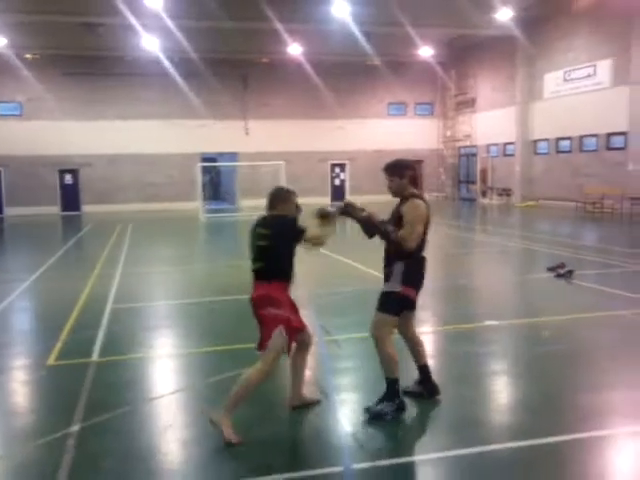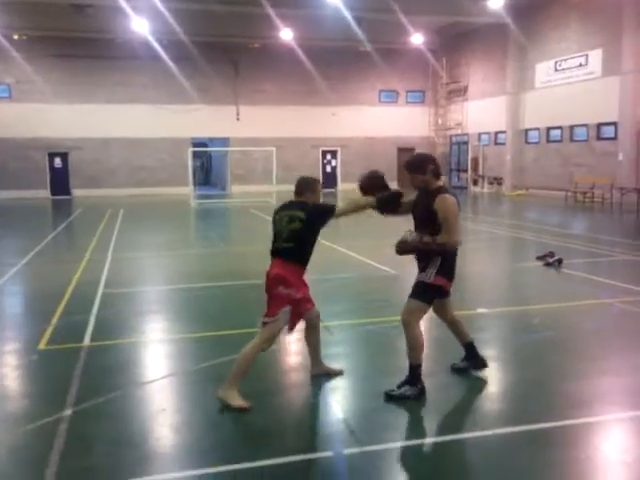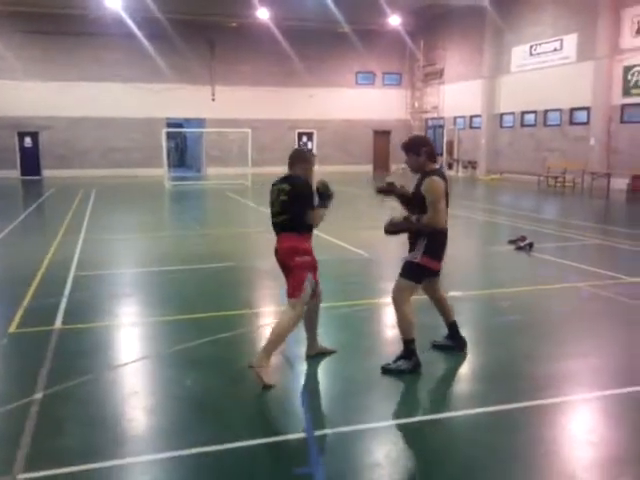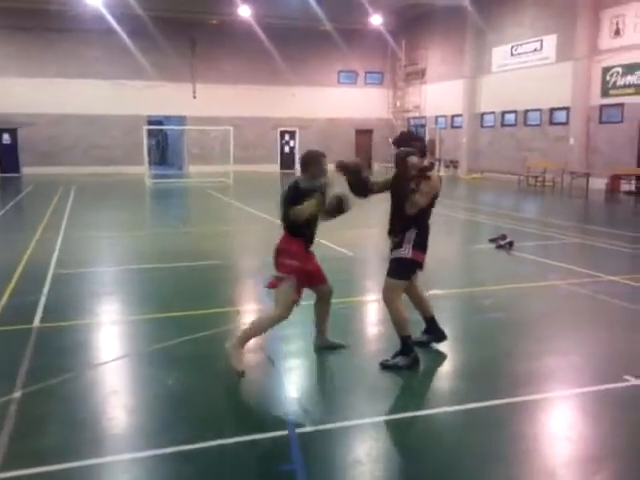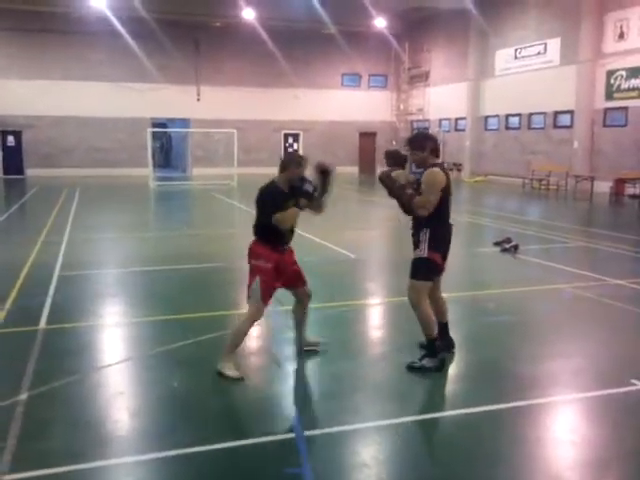
dt=1s
person 1, frame 1
left shoulder: (415, 205)
right shoulder: (407, 204)
left elbow: (408, 242)
right elbow: (391, 232)
left wrist: (375, 223)
right wrist: (364, 217)
left hip: (404, 274)
right hip: (405, 273)
left knee: (380, 332)
right knee: (406, 329)
left ankle: (393, 397)
right ankle: (427, 383)
person 1, frame 2
left shoulder: (443, 199)
right shoulder: (423, 195)
left elbow: (452, 241)
right elbow: (398, 208)
left wrist: (414, 244)
left hip: (438, 266)
right hip: (433, 263)
left knee: (409, 318)
right knee: (444, 312)
left ankle: (414, 383)
right ankle: (474, 357)
person 1, frame 3
left shoulder: (433, 181)
right shoulder: (427, 177)
left elbow: (437, 222)
right elbow: (418, 206)
left wrist: (404, 225)
right wrist: (398, 193)
left hip: (427, 245)
right hip: (428, 244)
left knee: (400, 296)
right knee: (433, 291)
left ankle: (409, 357)
right ankle: (455, 338)
person 1, frame 4
left shoulder: (431, 178)
right shoulder: (401, 174)
left elbow: (412, 208)
right elbow: (370, 189)
left wrist: (412, 177)
right wrist: (354, 173)
left hip: (412, 239)
right hip: (401, 238)
left knee: (391, 295)
right knee: (409, 287)
left ankle: (408, 354)
right ankle: (434, 330)
person 1, frame 5
left shoulder: (433, 174)
right shoulder: (433, 173)
left elbow: (422, 208)
right elbow: (414, 205)
left wrist: (398, 187)
right wrist: (399, 186)
left hip: (431, 240)
right hip: (433, 239)
left knee: (416, 296)
right knee: (433, 291)
left ankle: (434, 354)
right ankle: (444, 339)
person 2, frame 1
left shoulder: (263, 225)
right shoulder: (283, 223)
right elbow: (317, 239)
left wrist: (309, 225)
right wrist: (328, 222)
left hip: (274, 294)
right hip: (272, 297)
left knee: (304, 340)
right knee: (268, 362)
left ankle: (297, 396)
right ankle: (224, 414)
person 2, frame 2
left shoulder: (283, 210)
right shoulder: (314, 210)
right elbow: (349, 208)
right wrist: (373, 201)
left hip: (288, 275)
right hip: (285, 278)
left knee: (313, 318)
right knee: (267, 338)
left ankle: (317, 366)
right ankle: (228, 388)
person 2, frame 3
left shoulder: (279, 185)
right shoulder: (299, 184)
right elbow: (315, 220)
left wrist: (316, 195)
right wrist: (325, 201)
left hip: (288, 245)
right hip: (297, 248)
left knee: (313, 296)
right knee: (297, 309)
left ankle: (313, 345)
right ankle: (263, 359)
person 2, frame 4
left shoulder: (313, 189)
right shoulder: (296, 191)
left elbow: (321, 214)
right elbow: (299, 215)
left wrist: (335, 207)
right wrist: (317, 194)
left hip: (301, 250)
right hip: (292, 252)
left knee: (325, 291)
right knee: (282, 311)
left ankle: (321, 338)
right ankle: (237, 347)
person 2, frame 5
left shoulder: (292, 190)
right shoulder: (269, 193)
left elbow: (318, 208)
right elbow: (284, 223)
left wrist: (323, 184)
right wrist: (303, 199)
left hip: (282, 252)
right hip: (264, 254)
left knee: (304, 294)
right knee: (255, 311)
left ankle: (301, 339)
right ankle: (226, 359)
